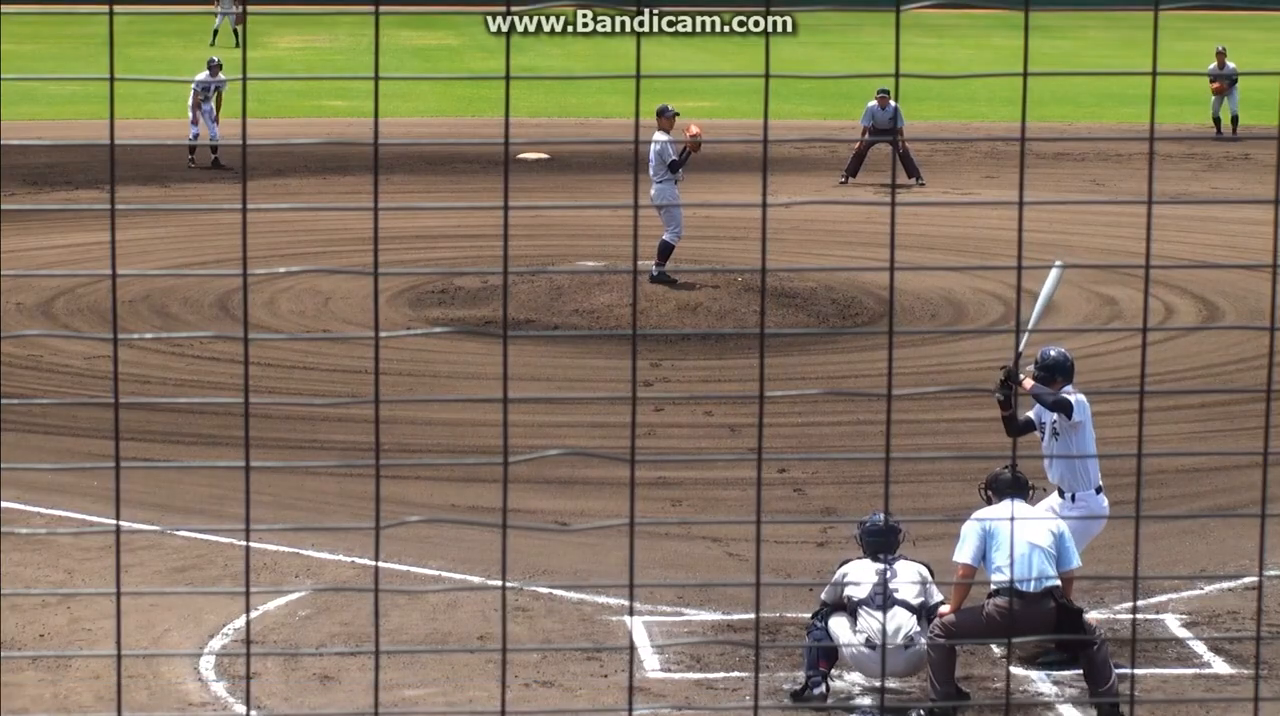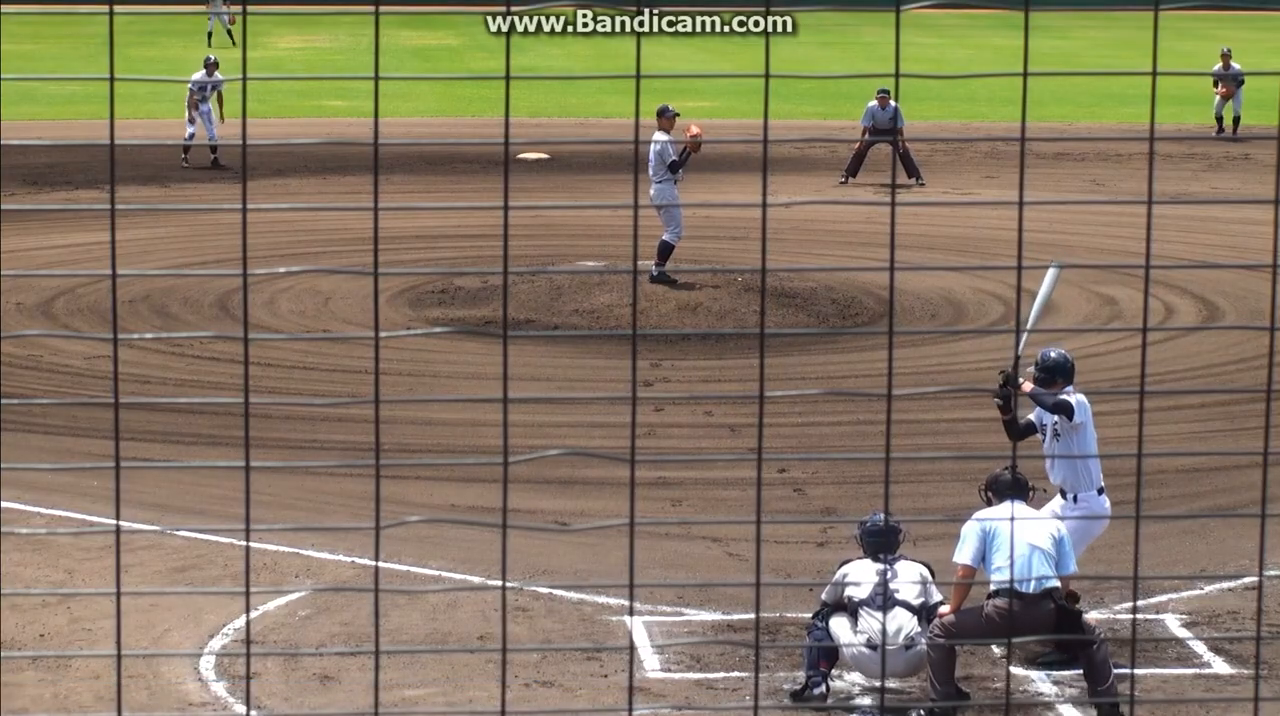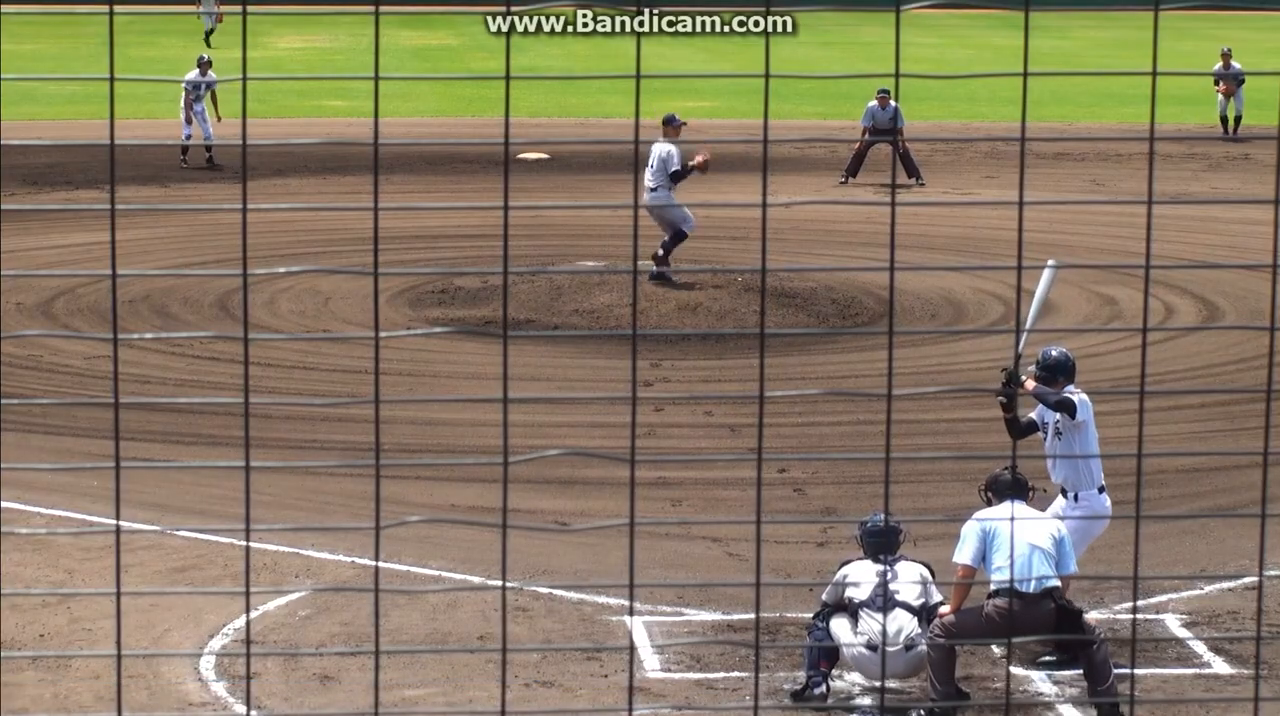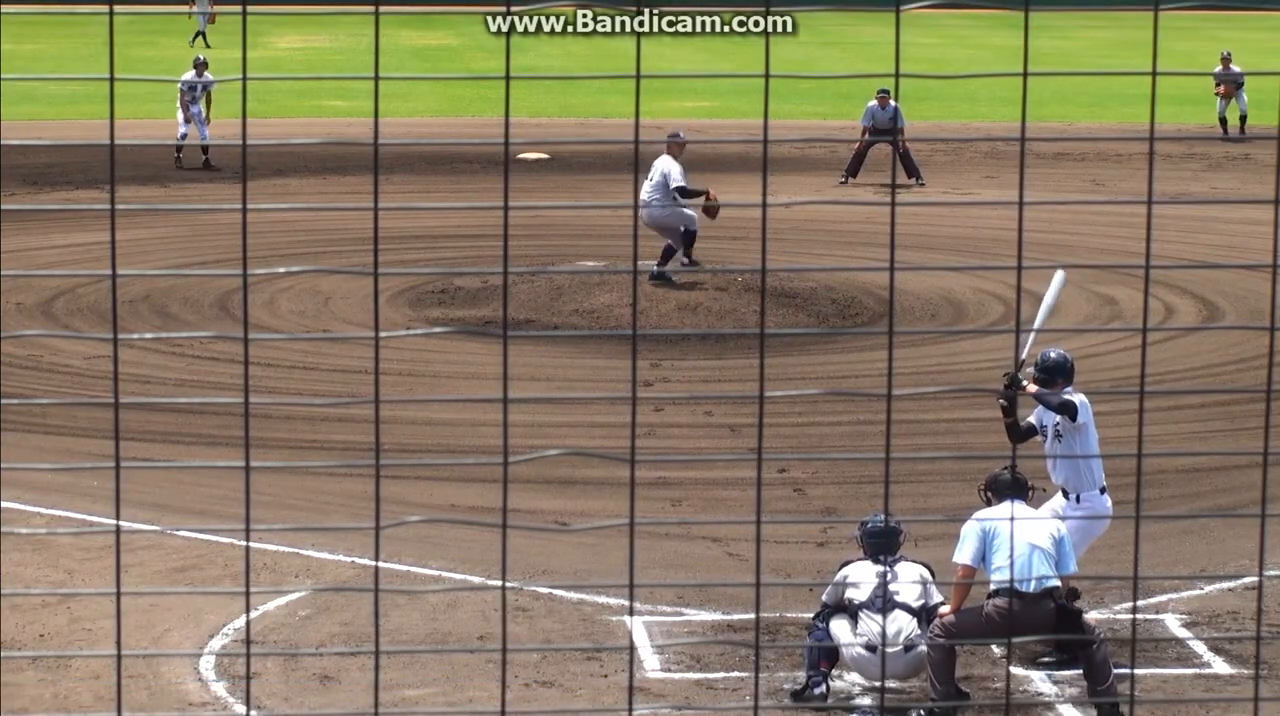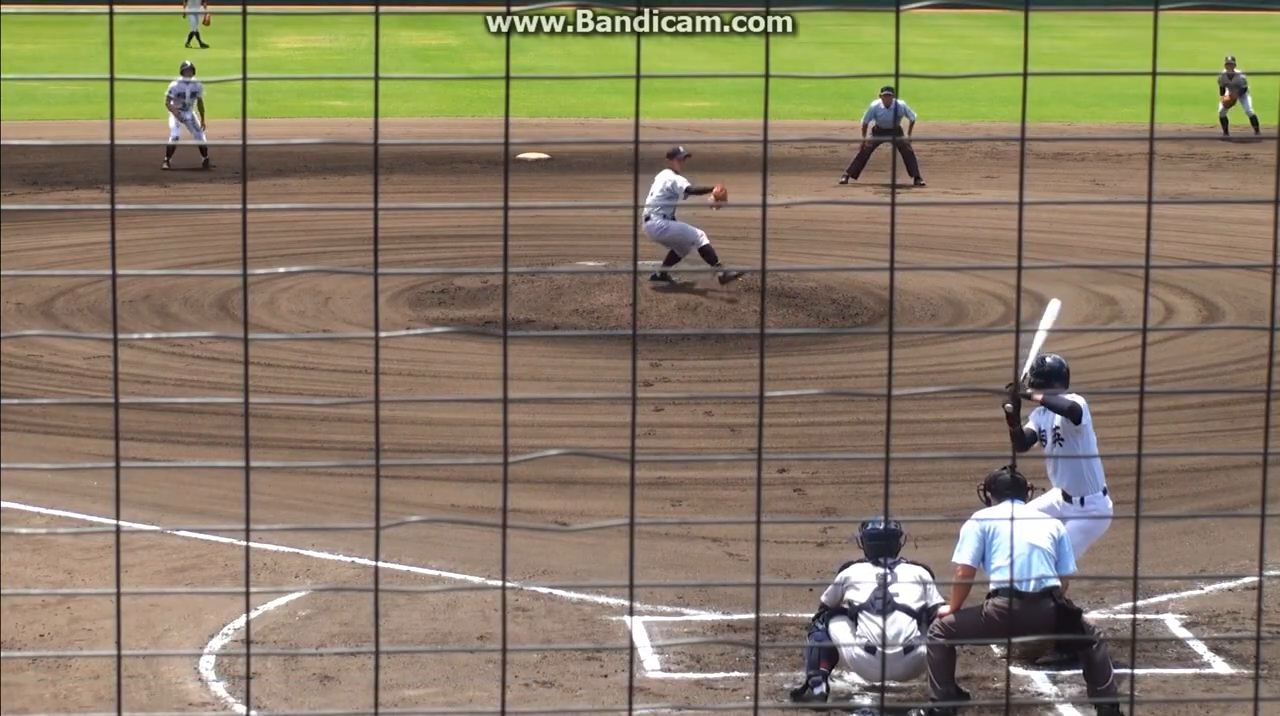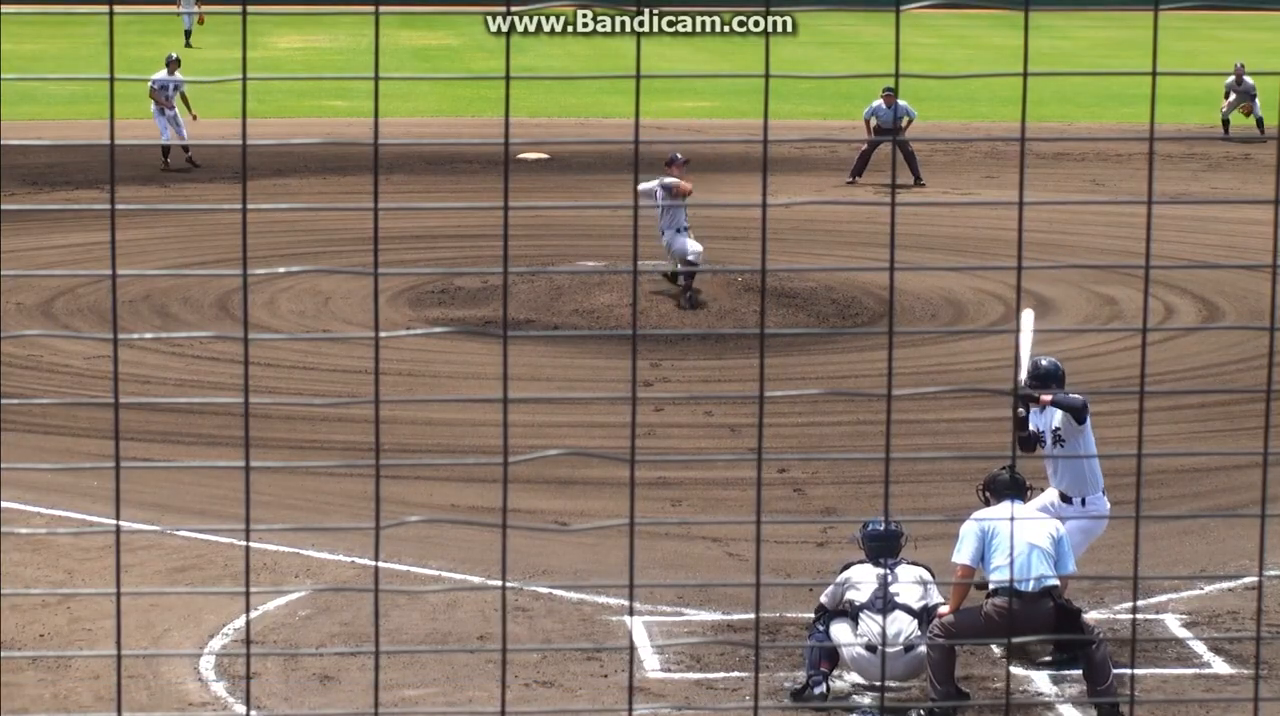
dt=0.2s
person 1, frame 1
left shoulder: (1076, 401)
right shoulder: (1045, 405)
left elbow: (1054, 402)
right elbow: (1015, 430)
left wrist: (1020, 379)
right wrist: (1005, 403)
left hip: (1085, 504)
right hip: (1063, 498)
person 1, frame 2
left shoulder: (1077, 402)
right shoulder: (1045, 409)
left elbow: (1056, 406)
right elbow: (1017, 434)
left wrist: (1021, 383)
right wrist: (1005, 408)
left hip: (1087, 506)
right hip: (1067, 501)
person 1, frame 3
left shoulder: (1078, 401)
right shoulder: (1048, 406)
left elbow: (1059, 403)
right elbow: (1017, 432)
left wrist: (1023, 382)
right wrist: (1008, 405)
left hip: (1088, 503)
right hip: (1068, 498)
person 1, frame 4
left shoulder: (1077, 403)
left elbow: (1061, 407)
right elbow: (1019, 436)
left wrist: (1025, 385)
right wrist: (1009, 413)
left hip: (1089, 503)
right hip: (1069, 498)
left ankle: (1064, 650)
person 1, frame 5
left shoulder: (1074, 404)
right shoulder: (1041, 414)
left elbow: (1071, 410)
right elbow: (1021, 446)
left wrist: (1031, 394)
right wrist: (1013, 418)
left hip: (1090, 507)
right hip: (1064, 499)
person 1, frame 6
left shoulder: (1068, 408)
right shoulder: (1034, 412)
left elbow: (1082, 406)
right elbow: (1027, 447)
left wrist: (1039, 398)
right wrist: (1022, 421)
left hip: (1088, 507)
right hip: (1059, 497)
left ankle: (1068, 647)
person 2, frame 1
left shoulder: (982, 517)
right shoulder: (1053, 520)
left elbow: (965, 572)
right elbow: (1068, 577)
left wrist: (953, 608)
left hip: (1005, 608)
right hip: (1050, 609)
left knee: (940, 631)
right knee: (1093, 640)
person 2, frame 2
left shoulder: (982, 519)
right shoulder: (1053, 523)
left elbow: (965, 572)
right elbow: (1064, 580)
left wrist: (952, 608)
left hip: (1004, 610)
right hip: (1049, 610)
left knee: (940, 631)
right knee: (1092, 640)
person 2, frame 3
left shoulder: (982, 519)
right shoulder: (1054, 523)
left elbow: (965, 572)
right elbow: (1064, 580)
left wrist: (953, 608)
left hip: (1005, 609)
right hip: (1049, 610)
left knee: (940, 630)
right knee: (1092, 640)
person 2, frame 4
left shoulder: (981, 518)
right shoulder: (1053, 522)
left elbow: (965, 572)
right elbow: (1064, 578)
left wrist: (952, 608)
left hip: (1005, 609)
right hip: (1049, 610)
left knee: (940, 631)
right knee: (1092, 640)
person 2, frame 5
left shoulder: (981, 518)
right shoulder: (1053, 523)
left elbow: (965, 572)
right elbow: (1064, 580)
left wrist: (952, 608)
left hip: (1004, 609)
right hip: (1048, 610)
left knee: (941, 630)
right knee: (1092, 640)
person 2, frame 6
left shoulder: (980, 519)
right shoulder: (1052, 523)
left elbow: (964, 572)
right elbow: (1063, 580)
left wrist: (952, 608)
left hip: (1003, 609)
right hip: (1047, 609)
left knee: (940, 631)
right knee: (1092, 640)
person 3, frame 1
left shoulder: (849, 569)
right shoulder: (919, 569)
left elbow: (826, 605)
right elbow: (939, 613)
left hip: (865, 660)
right hip: (911, 661)
left knee: (821, 620)
left ankle: (816, 687)
person 3, frame 2
left shoulder: (850, 569)
right shoulder: (919, 570)
left elbow: (826, 606)
right elbow: (939, 614)
left hip: (866, 660)
right hip: (912, 662)
left knee: (822, 619)
left ankle: (816, 687)
person 3, frame 3
left shoulder: (850, 570)
right shoulder: (920, 570)
left elbow: (827, 606)
left hip: (866, 662)
right hip: (912, 663)
left knee: (823, 620)
left ankle: (816, 687)
person 3, frame 4
left shoulder: (850, 570)
right shoulder: (920, 571)
left elbow: (827, 606)
left hip: (865, 663)
right hip: (912, 664)
left knee: (824, 619)
left ankle: (816, 687)
person 3, frame 5
left shoulder: (851, 571)
right shoulder: (920, 572)
left elbow: (824, 608)
left hip: (865, 664)
right hip: (911, 666)
left knee: (824, 619)
left ankle: (816, 688)
person 3, frame 6
left shoulder: (852, 572)
right shoulder: (920, 573)
left elbow: (820, 611)
left hip: (866, 663)
right hip: (912, 665)
left knee: (824, 622)
left ankle: (816, 687)
person 4, frame 1
left shoulder: (657, 138)
right shoulder: (665, 140)
right elbow: (674, 167)
left wrist: (686, 147)
right wrist: (690, 151)
left hip: (659, 189)
right hip: (666, 190)
left knee: (671, 231)
right knee: (674, 232)
left ankle: (657, 270)
right ankle: (658, 271)
person 4, frame 2
left shoulder: (657, 137)
right shoulder: (665, 140)
right elbow: (674, 168)
left wrist: (686, 147)
right wrist: (690, 150)
left hip: (657, 190)
right hip: (666, 190)
left knee: (671, 231)
right knee: (675, 232)
left ankle: (657, 271)
right ankle: (658, 271)
person 4, frame 3
left shoulder: (657, 145)
right shoulder: (671, 148)
right elbow: (675, 177)
left wrist: (689, 165)
right wrist: (693, 166)
left hip: (650, 196)
right hip: (660, 196)
left knee: (675, 231)
right knee: (688, 224)
left ankle: (658, 269)
right ankle: (662, 253)
person 4, frame 4
left shoulder: (660, 161)
right shoulder: (672, 166)
right elbow: (682, 192)
left wrist: (683, 207)
right wrist: (705, 192)
left hip: (647, 212)
right hip: (656, 210)
left knee: (678, 237)
right knee: (691, 219)
left ankle: (658, 271)
right ankle: (687, 259)
person 4, frame 5
left shoulder: (661, 176)
right shoulder: (674, 179)
right elbow: (691, 190)
right wrist: (713, 189)
left hip: (651, 224)
right hip: (657, 224)
left knee: (682, 247)
right knee: (698, 236)
left ankle: (660, 273)
right ankle: (721, 273)
person 4, frame 6
right shoulder: (674, 182)
left elbow: (640, 189)
left hip: (683, 233)
right hip: (672, 236)
right knee: (696, 251)
left ankle: (672, 274)
right ankle: (686, 294)
